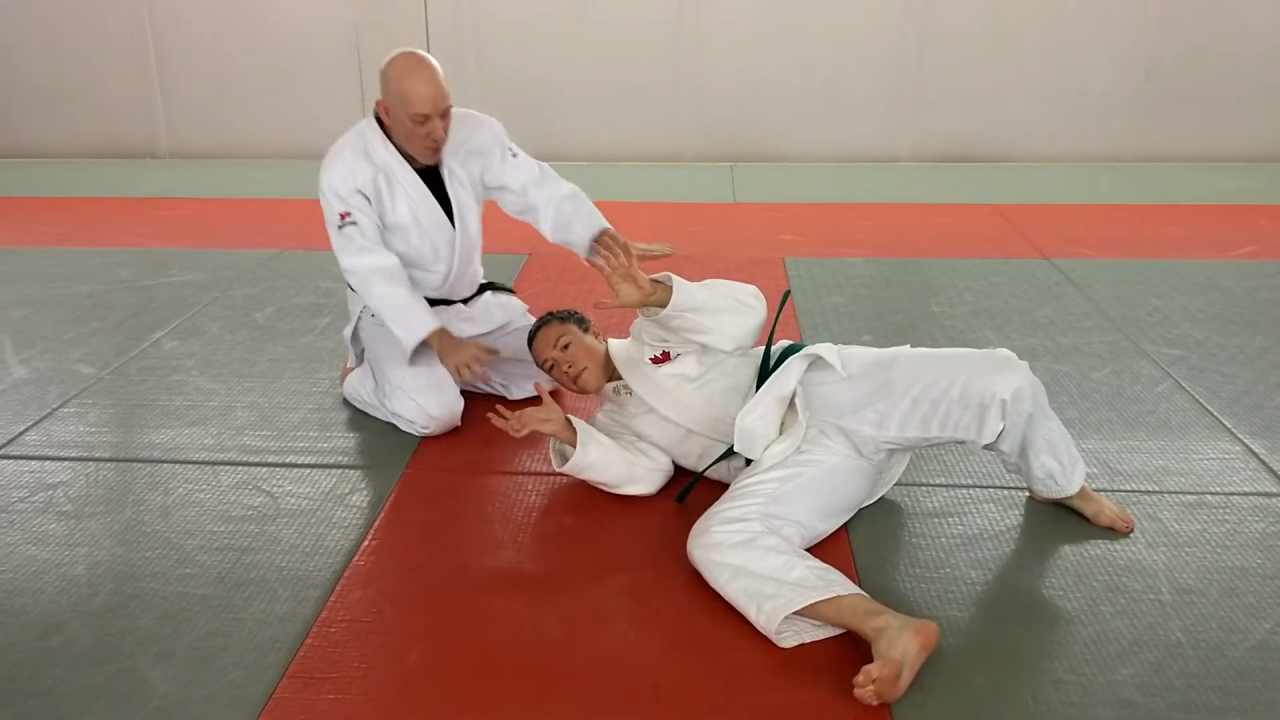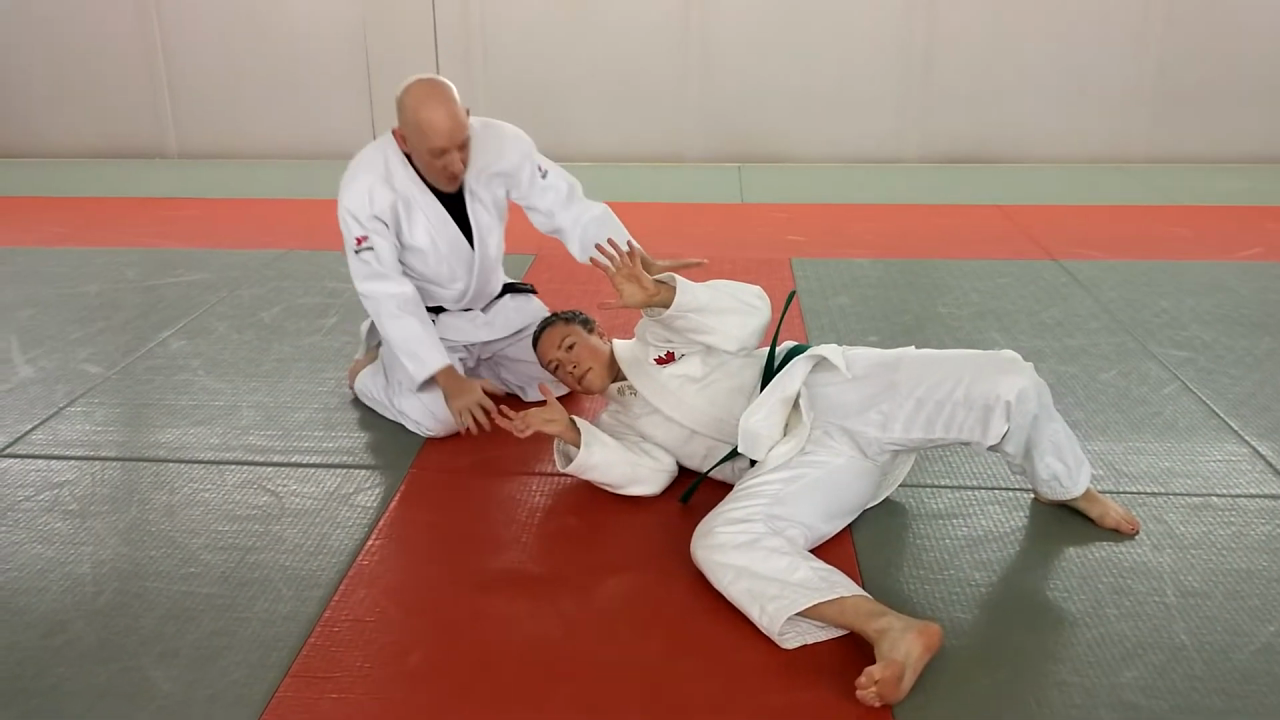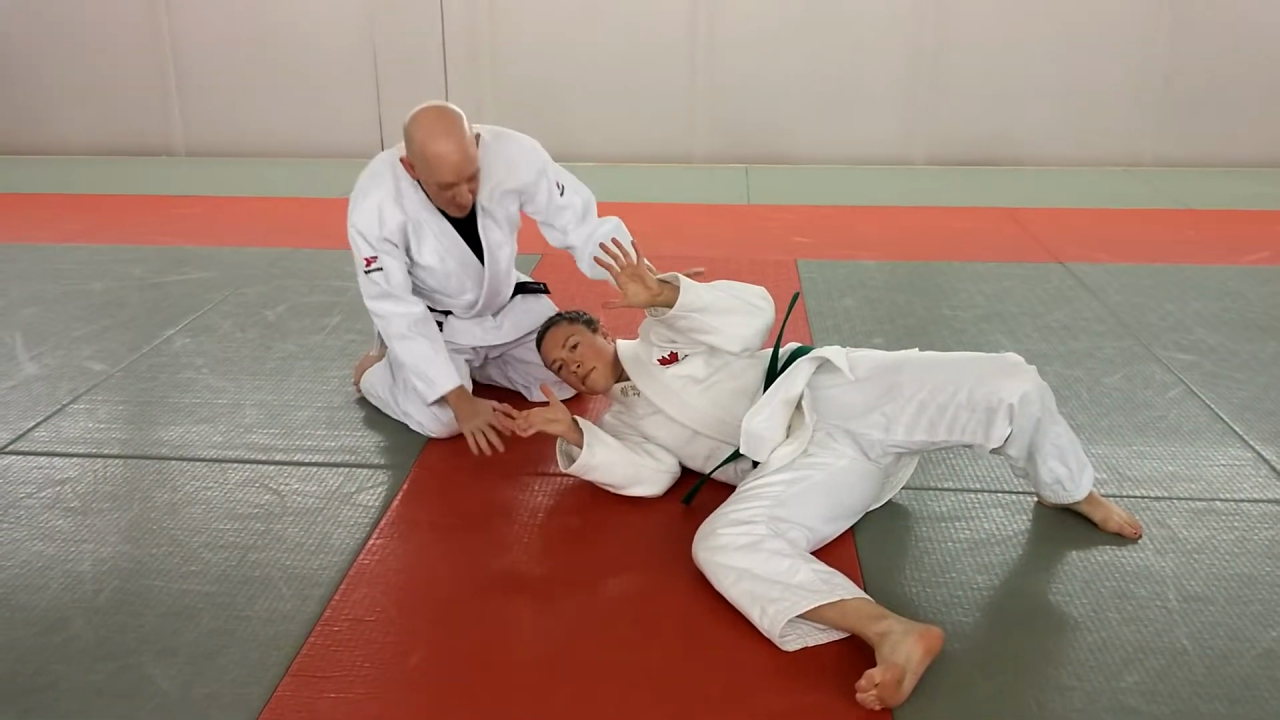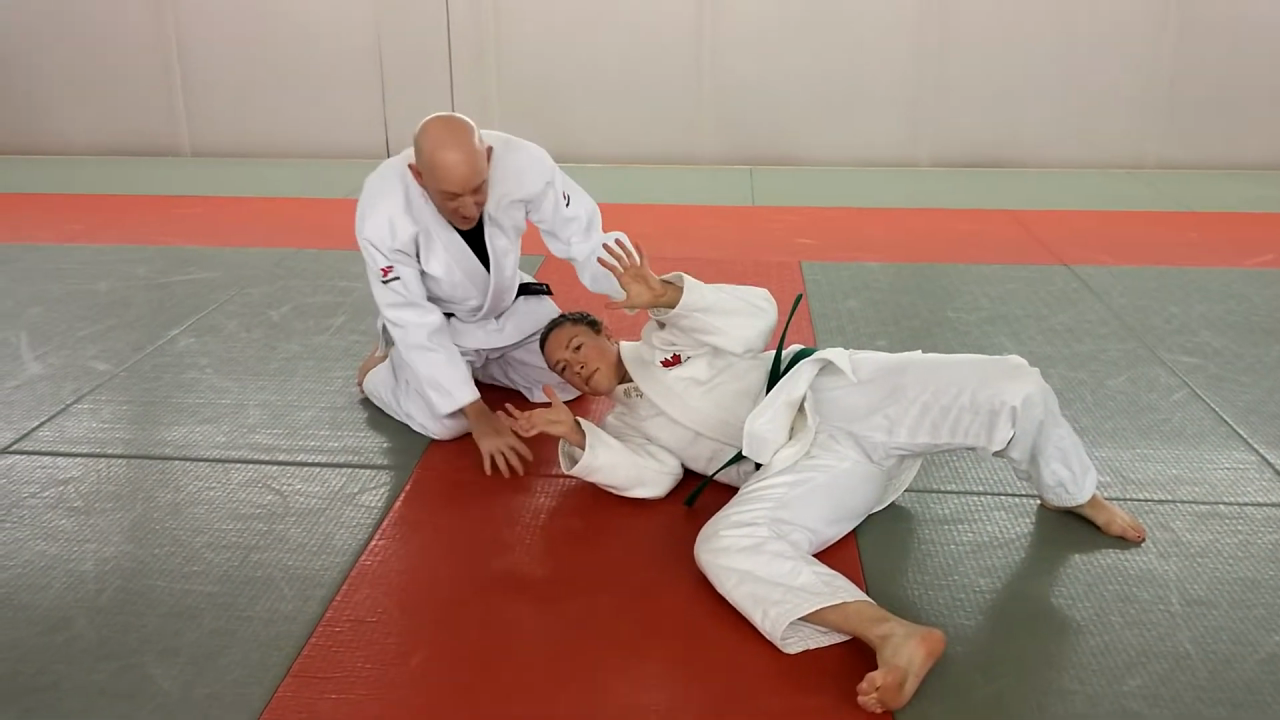
dt=0.2s
person 1, frame 1
left shoulder: (654, 330)
right shoulder: (614, 419)
left elbow: (742, 313)
right elbow: (641, 472)
left wrist: (653, 294)
right wrist: (565, 435)
left hip: (829, 387)
right hip: (790, 455)
left knee: (999, 378)
right knee: (716, 544)
left ankle: (1063, 488)
right ankle: (888, 627)
person 1, frame 2
left shoulder: (658, 329)
right shoulder: (619, 420)
left elbow: (745, 312)
right elbow: (646, 474)
left wrist: (657, 293)
right wrist: (571, 435)
left hip: (830, 388)
right hip: (793, 456)
left knee: (1004, 379)
right knee: (719, 544)
left ankle: (1068, 490)
right ankle: (892, 628)
person 1, frame 3
left shoulder: (662, 332)
right shoulder: (623, 420)
left elbow: (750, 313)
right elbow: (649, 475)
left wrist: (662, 294)
right wrist: (574, 436)
left hip: (834, 391)
right hip: (798, 456)
left knee: (1008, 382)
right knee: (721, 546)
left ankle: (1072, 495)
right ankle: (892, 632)
person 1, frame 4
left shoulder: (666, 332)
right shoulder: (624, 422)
left elbow: (753, 315)
right elbow: (650, 476)
left wrist: (664, 295)
right wrist: (574, 437)
left hip: (836, 392)
right hip: (800, 460)
left knee: (1010, 384)
right knee: (722, 547)
left ankle: (1074, 497)
right ankle: (894, 634)
person 2, frame 1
left shoulder: (473, 131)
right shoulder: (345, 167)
left elbow: (536, 189)
right elbow: (369, 271)
left wrist: (609, 242)
right wrist: (439, 342)
left hip: (474, 302)
right hip: (394, 313)
left knee: (544, 376)
right knee: (432, 413)
left ankle: (454, 366)
right ankle: (359, 373)
person 2, frame 2
left shoulder: (494, 142)
right shoulder: (365, 186)
left elbow: (564, 208)
right elbow: (387, 293)
right wrist: (445, 378)
left hip: (491, 306)
right hip: (417, 322)
right knee: (438, 419)
right ankle: (370, 372)
person 2, frame 3
left shoulder: (512, 154)
right shoulder: (374, 202)
left elbow: (574, 222)
right elbow: (397, 311)
right wrist: (458, 400)
left hip: (506, 305)
right hip: (429, 324)
left knee: (571, 380)
right knee: (436, 420)
left ankle: (471, 363)
right ankle: (374, 369)
person 2, frame 4
left shoulder: (522, 163)
right shoulder: (381, 210)
left elbow: (582, 238)
right elbow: (412, 321)
right wrist: (479, 416)
left hip: (507, 304)
right hip: (432, 324)
left knee: (573, 381)
right knee: (445, 422)
left ankle: (473, 365)
right ankle: (380, 370)
